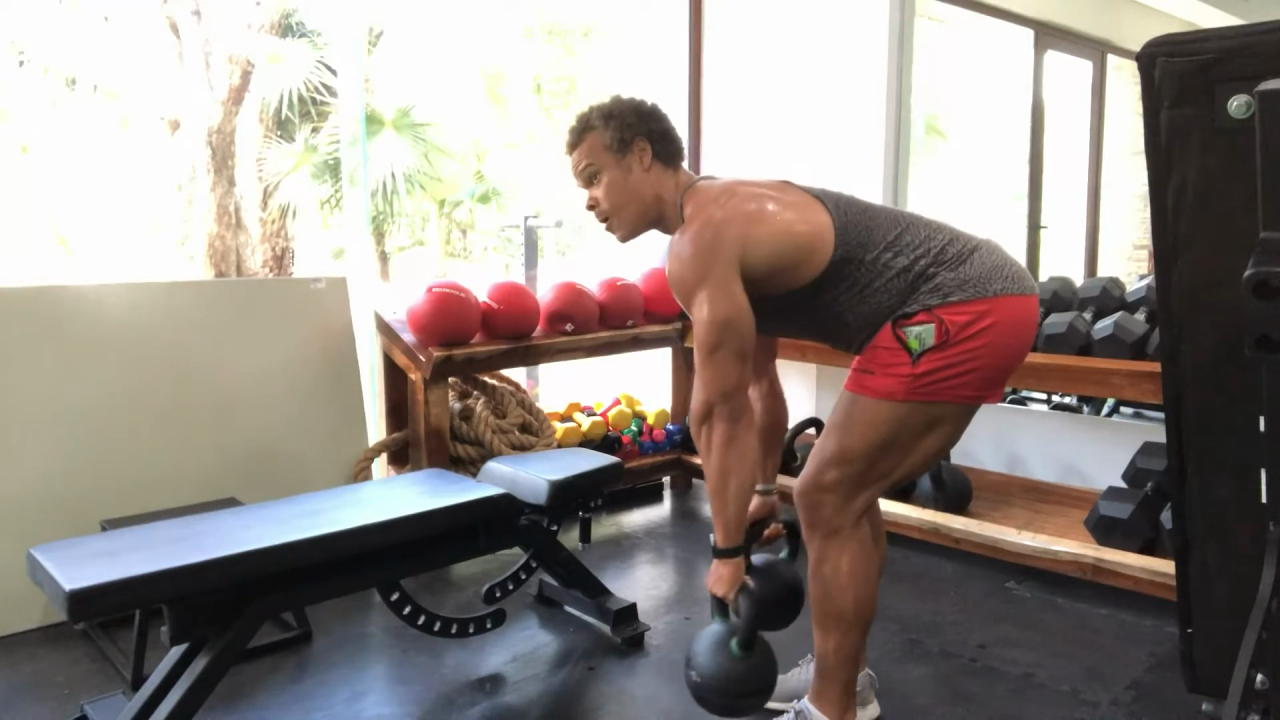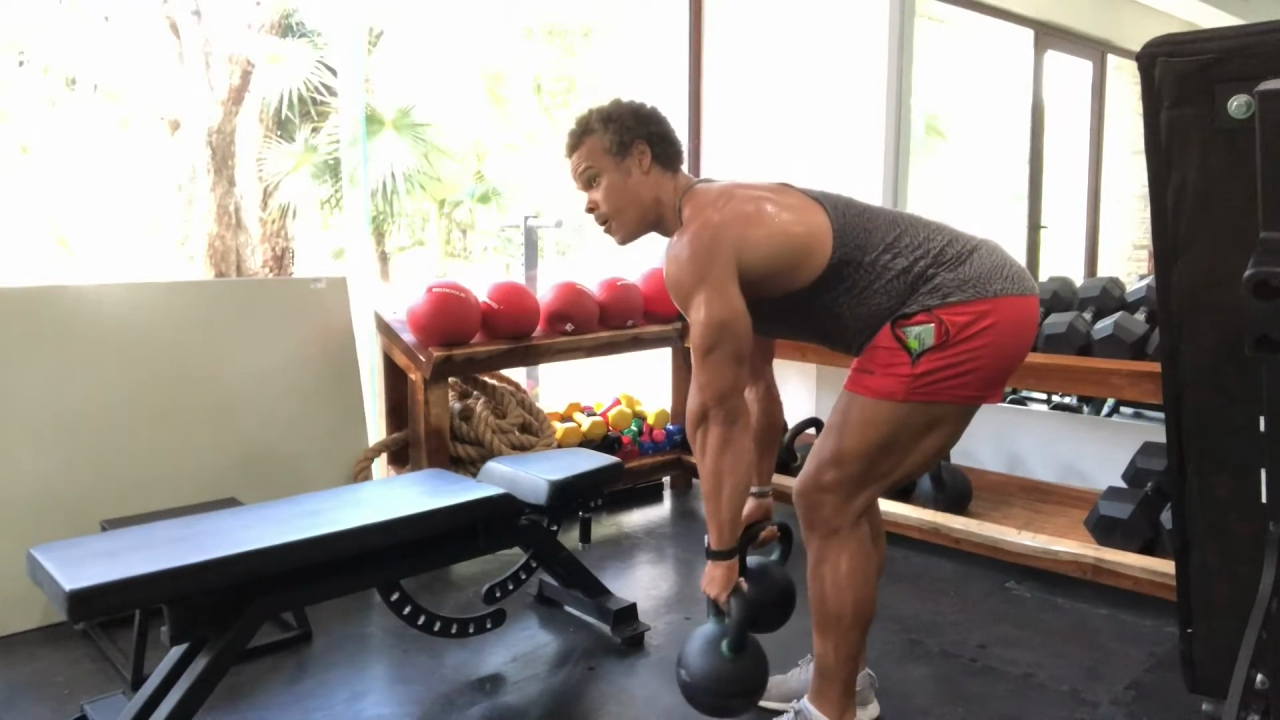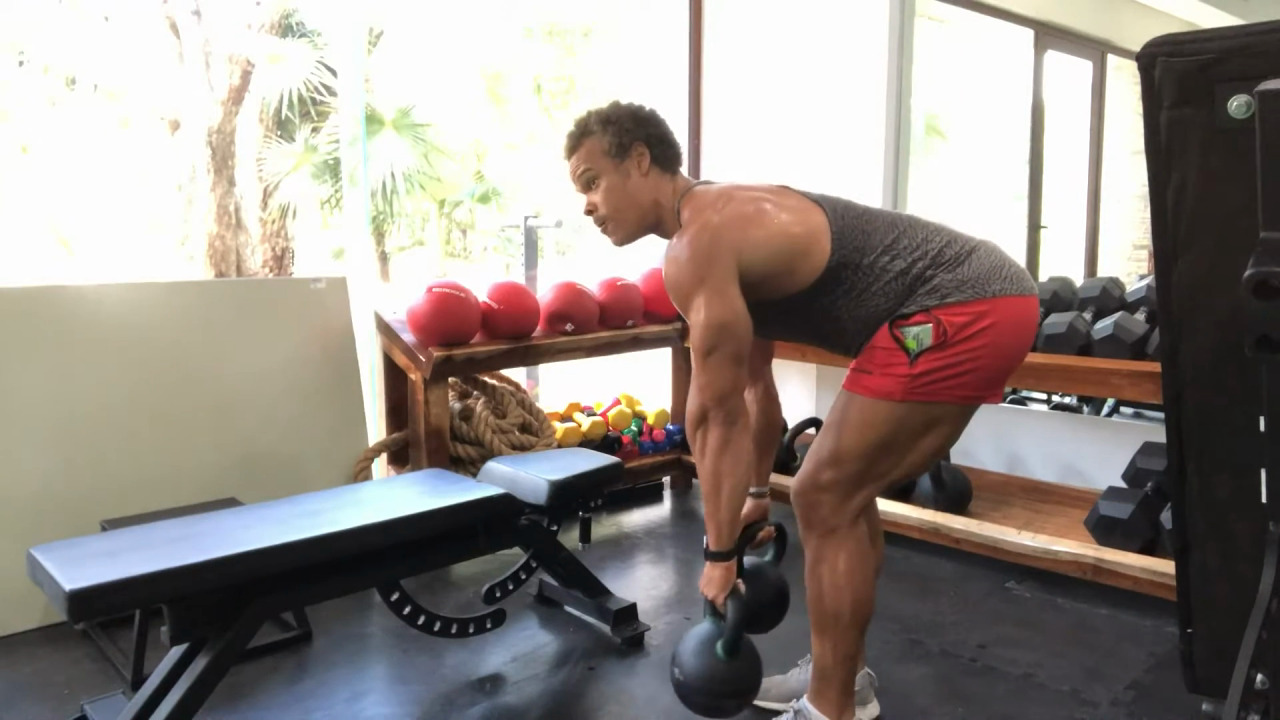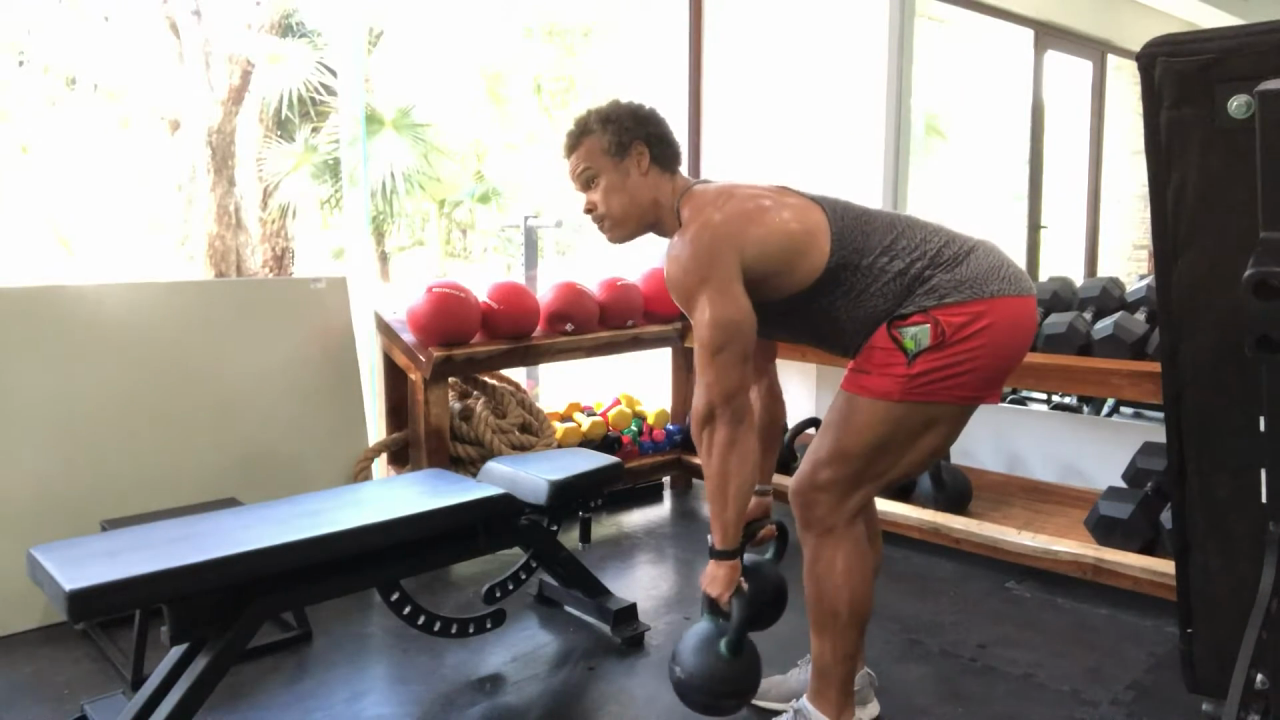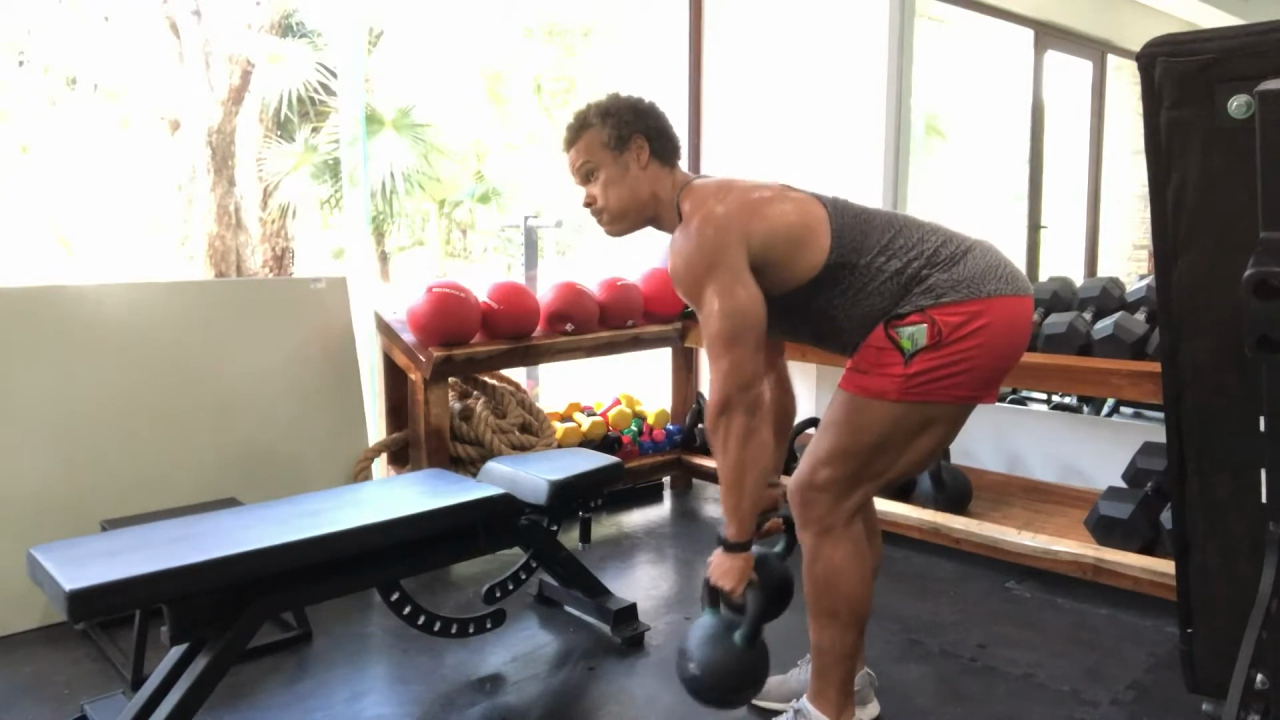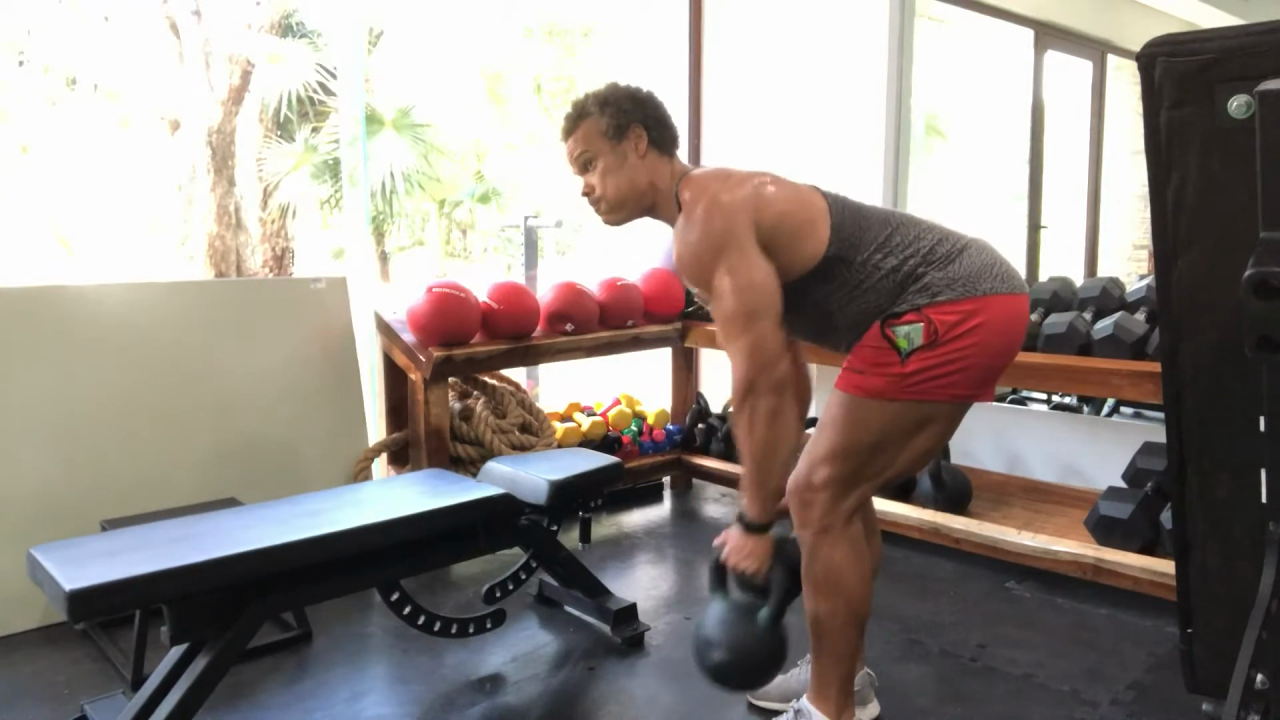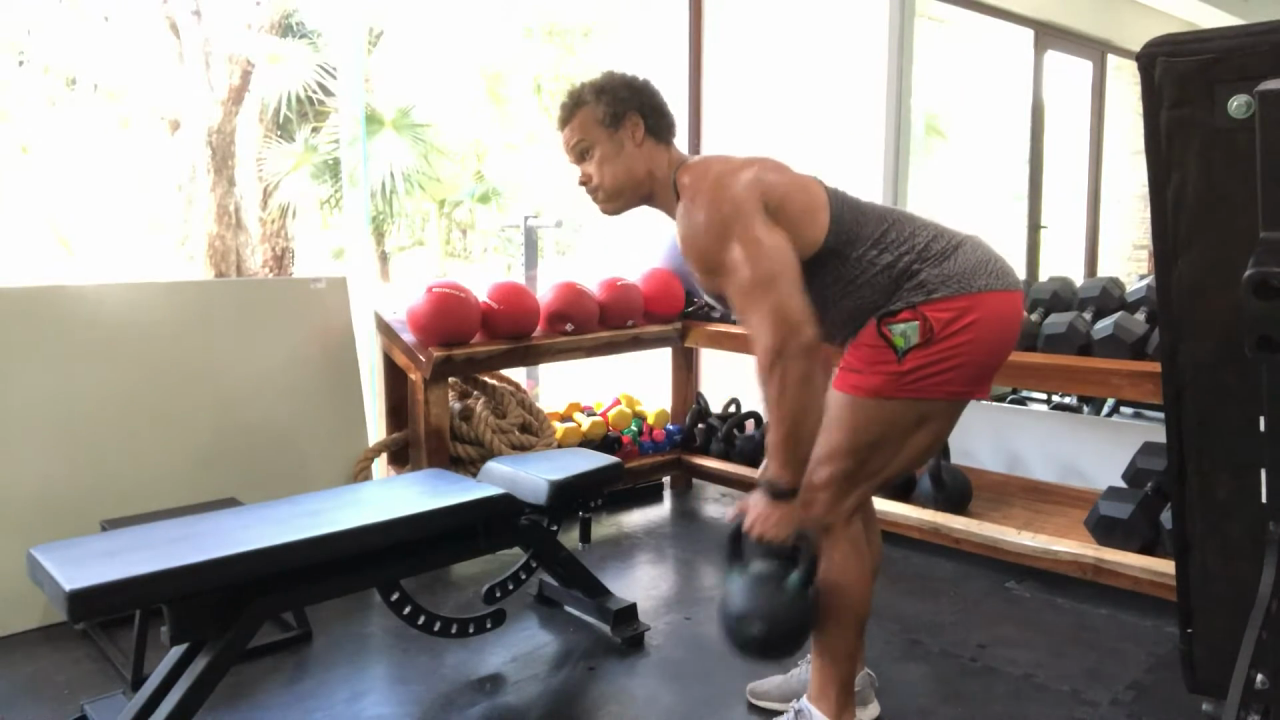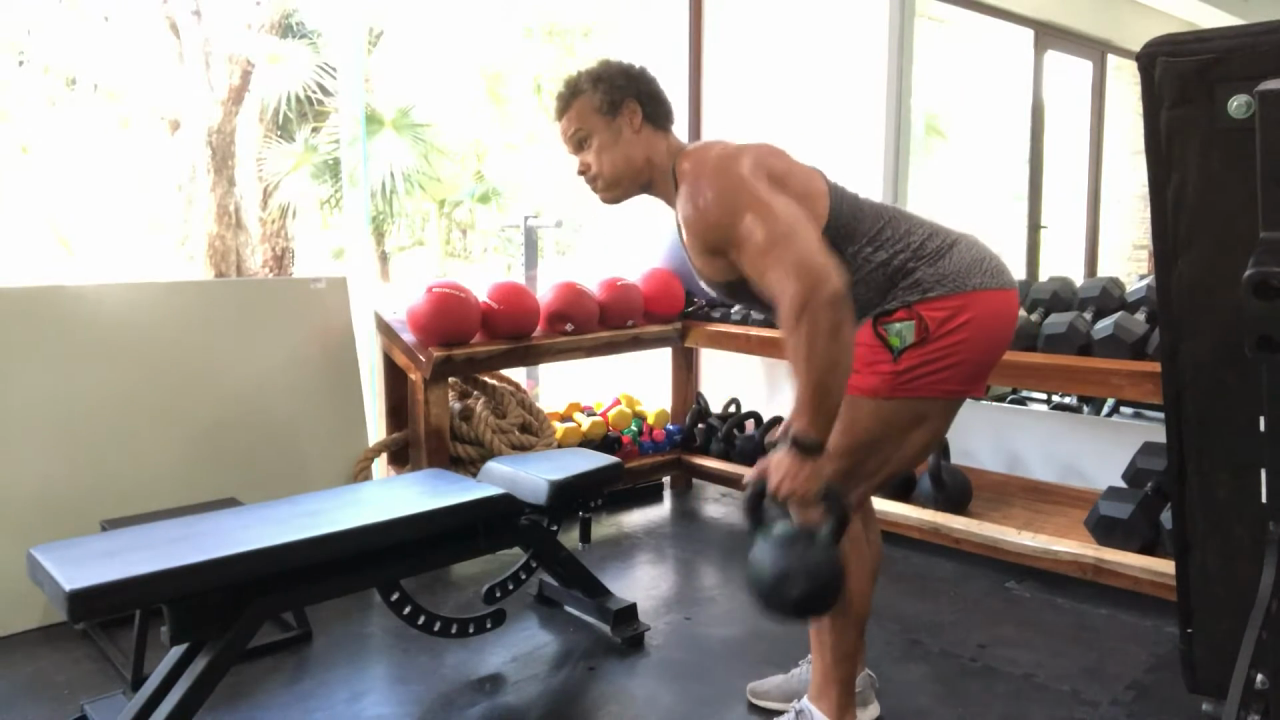
dt=0.1s
person 1, frame 1
left shoulder: (700, 243)
right shoulder: (725, 218)
left elbow: (720, 409)
right elbow: (757, 385)
left wrist: (727, 551)
right wrist: (763, 490)
left hip: (962, 311)
right hip: (984, 299)
left knee: (827, 502)
right knee: (845, 494)
person 1, frame 2
left shoulder: (698, 244)
right shoulder: (724, 220)
left elbow: (715, 412)
right elbow: (755, 386)
left wrist: (720, 553)
right wrist: (757, 494)
left hip: (964, 311)
right hip: (984, 299)
left knee: (827, 501)
right knee: (844, 493)
person 1, frame 3
left shoulder: (697, 247)
right shoulder: (722, 223)
left elbow: (715, 413)
right elbow: (754, 388)
left wrist: (719, 554)
right wrist: (755, 494)
left hip: (961, 313)
right hip: (981, 300)
left knee: (824, 501)
right knee: (842, 493)
person 1, frame 4
left shoulder: (699, 244)
right shoulder: (722, 225)
left elbow: (720, 411)
right elbow: (755, 388)
left wrist: (724, 552)
right wrist: (752, 501)
left hip: (962, 313)
right hip: (980, 299)
left knee: (823, 501)
right knee: (841, 492)
person 1, frame 5
left shoulder: (702, 236)
right shoulder: (720, 220)
left elbow: (733, 403)
right elbow: (764, 380)
left wrist: (733, 542)
right wrist: (761, 491)
left hip: (957, 312)
right hip: (976, 301)
left knee: (822, 501)
right knee: (840, 492)
person 1, frame 6
left shoulder: (706, 222)
right shoulder: (713, 211)
left elbow: (763, 377)
right elbow: (783, 364)
left wrist: (755, 523)
right wrist: (764, 494)
left hip: (954, 311)
right hip: (973, 298)
left knee: (822, 499)
right knee: (835, 491)
person 1, frame 7
left shoulder: (707, 206)
right shoulder: (711, 196)
left elbow: (792, 343)
right elbow: (794, 336)
left wrist: (780, 490)
right wrist: (785, 467)
left hip: (949, 308)
right hip: (968, 296)
left knee: (822, 499)
right knee: (835, 490)
person 1, frame 8
left shoulder: (708, 185)
right shoulder: (701, 195)
left elbow: (817, 292)
right elbow: (808, 293)
left wrist: (805, 445)
right wrist: (806, 431)
left hip: (944, 305)
right hip: (960, 295)
left knee: (821, 499)
right knee: (837, 493)
